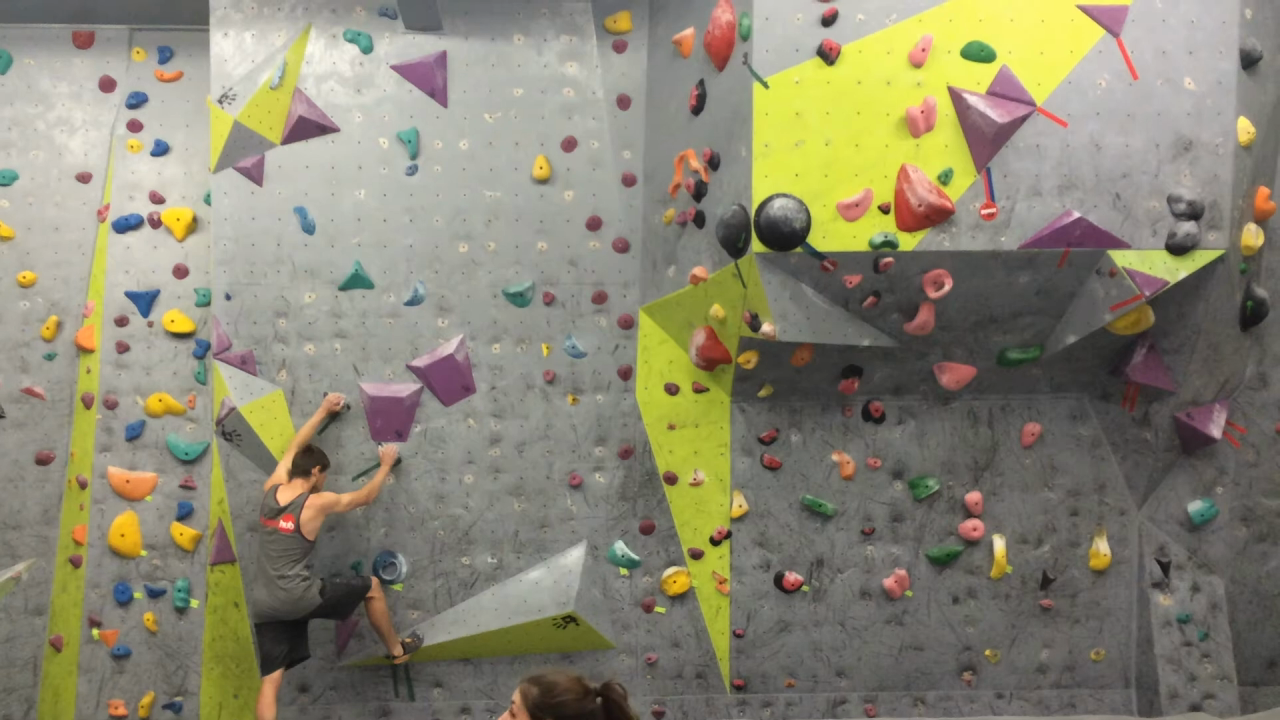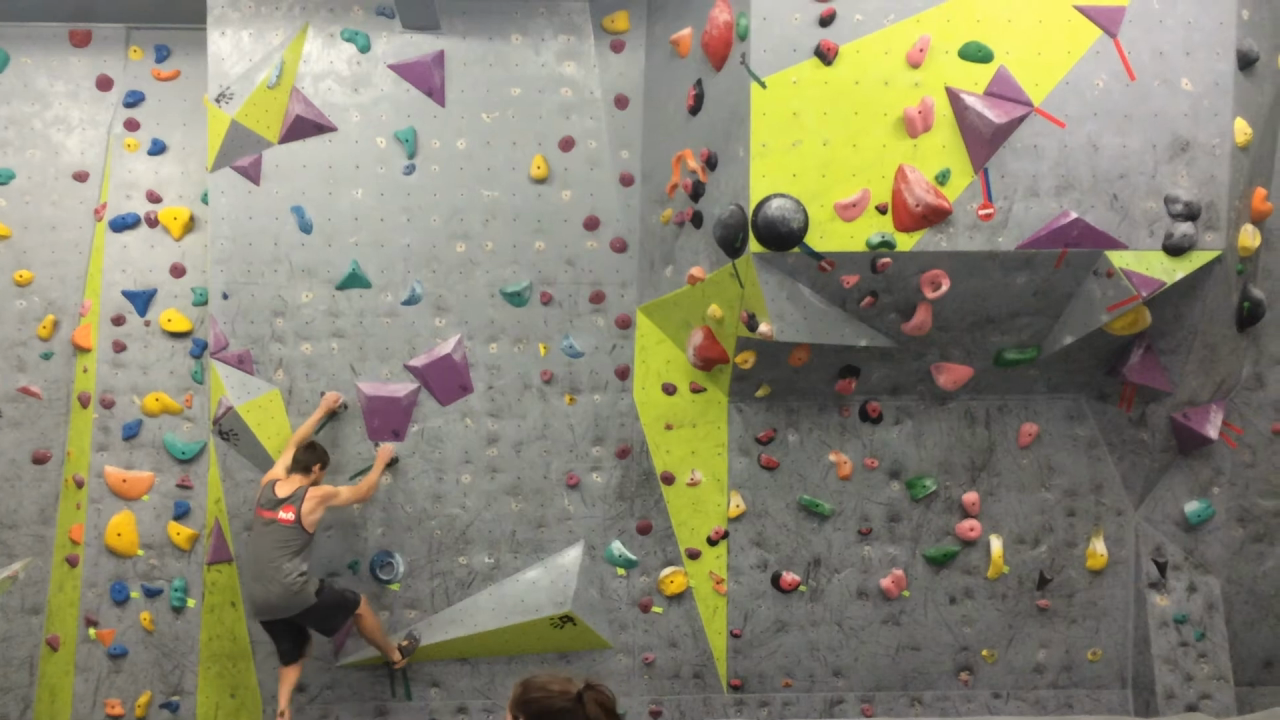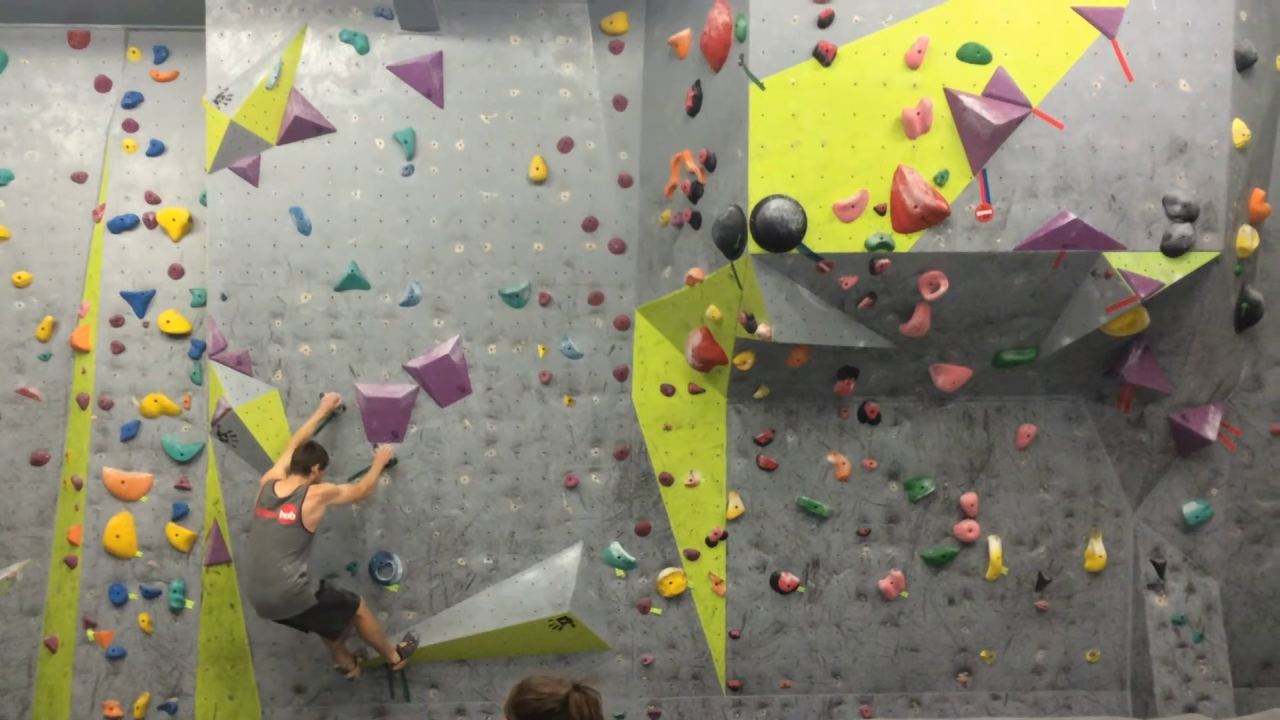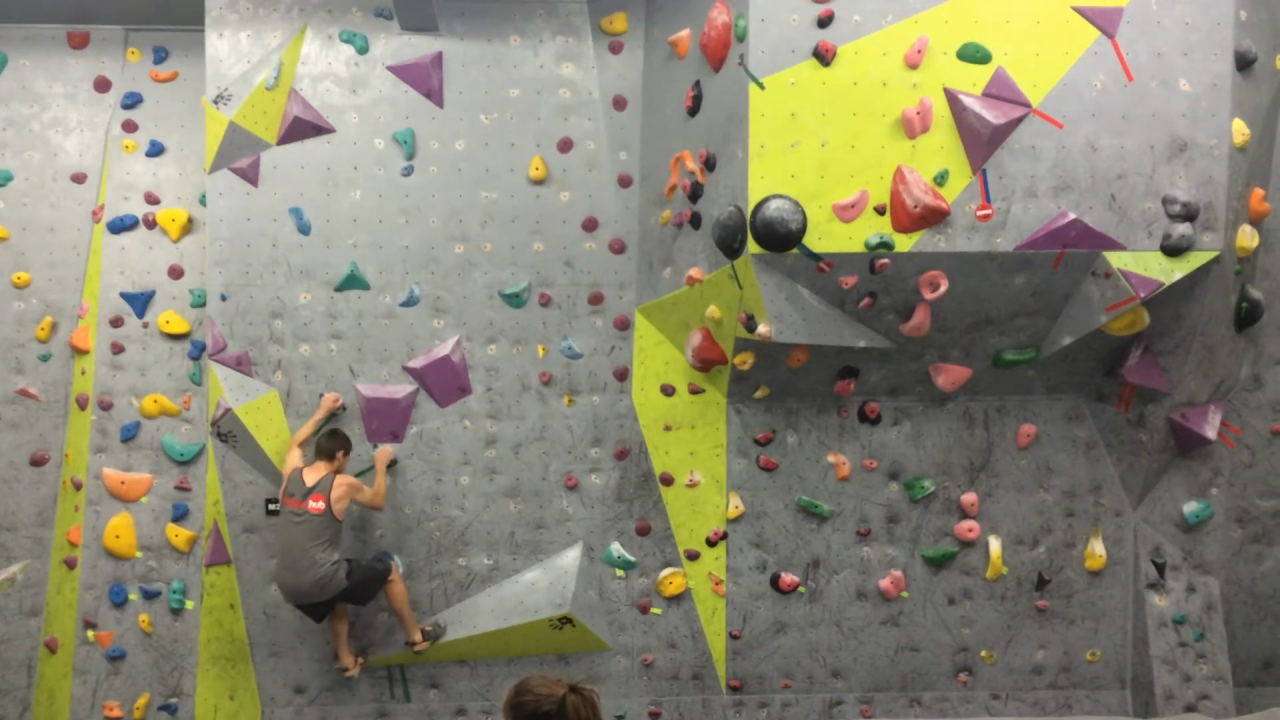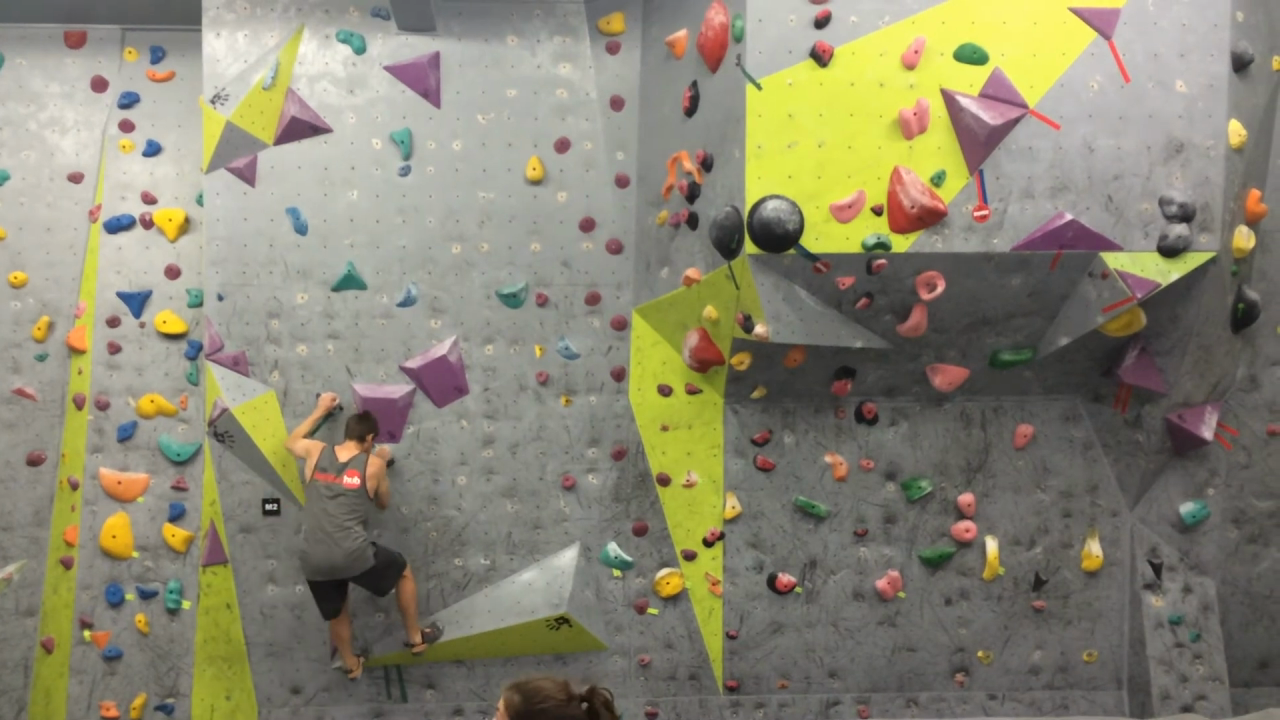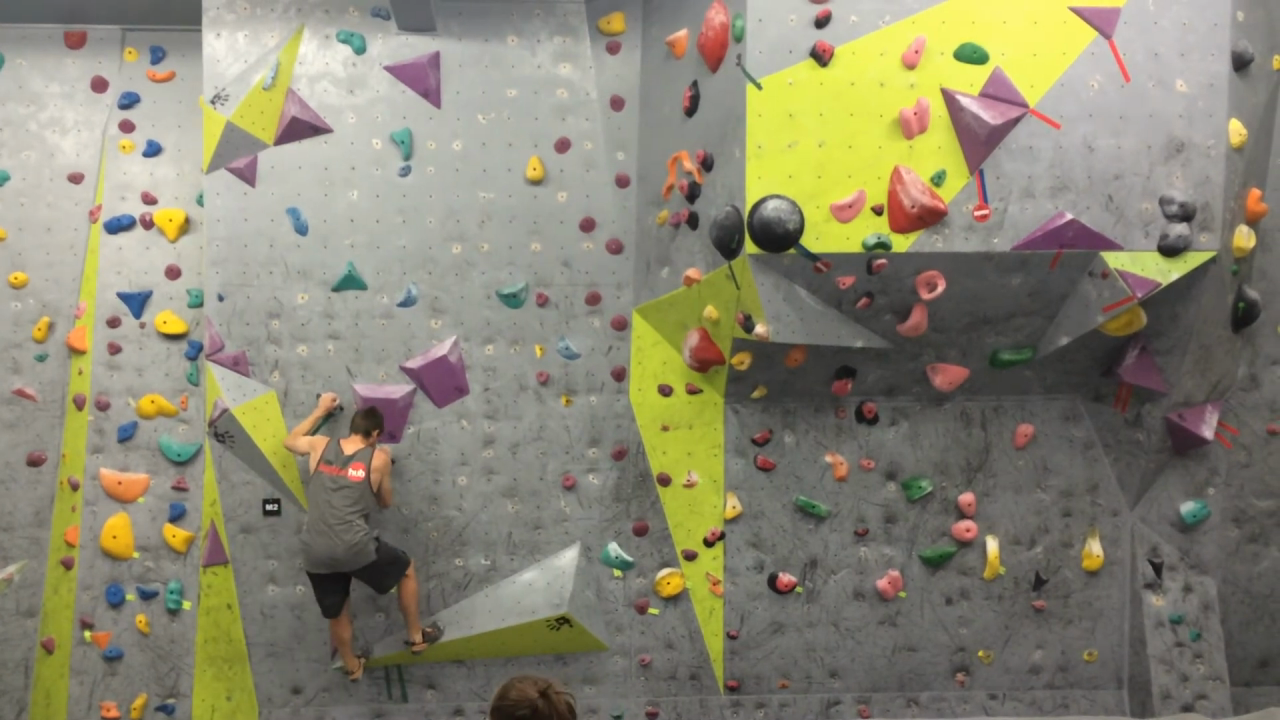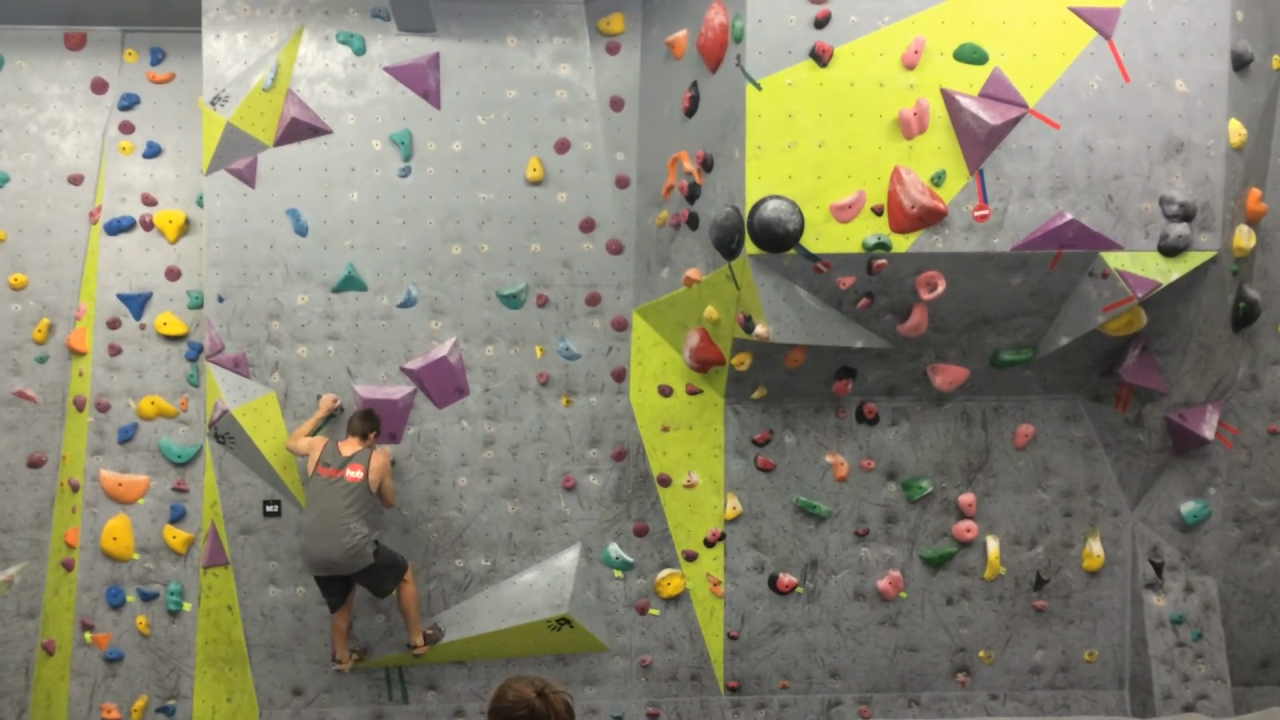
dt=0.5s
person 1, frame 1
left shoulder: (272, 489)
right shoulder: (318, 503)
left elbow: (295, 448)
right elbow: (366, 496)
left wrist: (323, 411)
right wrist: (386, 464)
left hip: (263, 605)
right hip: (298, 598)
left knee: (271, 680)
right knee: (371, 587)
right ankle: (396, 649)
person 1, frame 2
left shoulder: (268, 483)
right shoulder: (317, 496)
left elbow: (293, 445)
right elbow: (363, 493)
left wrist: (322, 410)
right wrist: (381, 462)
left hip: (258, 599)
right hip: (292, 594)
left knee: (293, 657)
right knee: (359, 605)
right ankle: (394, 654)
person 1, frame 3
left shoulder: (267, 484)
right shoulder: (316, 495)
left elbow: (294, 447)
right elbow: (362, 491)
left wrist: (322, 412)
right wrist: (380, 462)
left hip: (259, 598)
right hip: (290, 595)
left knee: (325, 606)
right knee: (358, 607)
left ankle: (346, 663)
right ankle: (393, 656)
person 1, frame 4
left shoulder: (290, 473)
right shoulder: (343, 485)
left elbow: (295, 443)
right elbow: (378, 501)
left wrist: (322, 412)
right wrist: (381, 465)
left hip: (287, 585)
right hip: (321, 581)
left knee: (337, 599)
right knee: (390, 572)
left ankle: (347, 661)
right ankle: (416, 636)
person 1, frame 5
left shoulder: (316, 452)
right shoulder: (374, 464)
left elbow: (291, 441)
right elbow: (383, 503)
left wrist: (320, 411)
left hip: (313, 560)
right hip: (352, 555)
left knee: (336, 612)
right knee: (403, 571)
left ankle: (351, 664)
right ankle: (415, 637)
person 1, frame 6
left shoulder: (320, 446)
right shoulder: (378, 459)
left elbow: (290, 441)
right elbow: (385, 502)
left wrist: (320, 411)
left hip: (314, 552)
right hip: (354, 548)
left knee: (336, 612)
right knee: (406, 570)
left ankle: (352, 666)
right ankle: (416, 636)
person 1, frame 7
left shoulder: (319, 448)
right shoulder: (377, 459)
left elbow: (292, 441)
right elbow: (389, 501)
left wrist: (321, 413)
left hip: (313, 553)
right hip: (351, 550)
left knee: (341, 601)
right knee: (403, 574)
left ankle: (342, 656)
right ankle: (417, 639)
